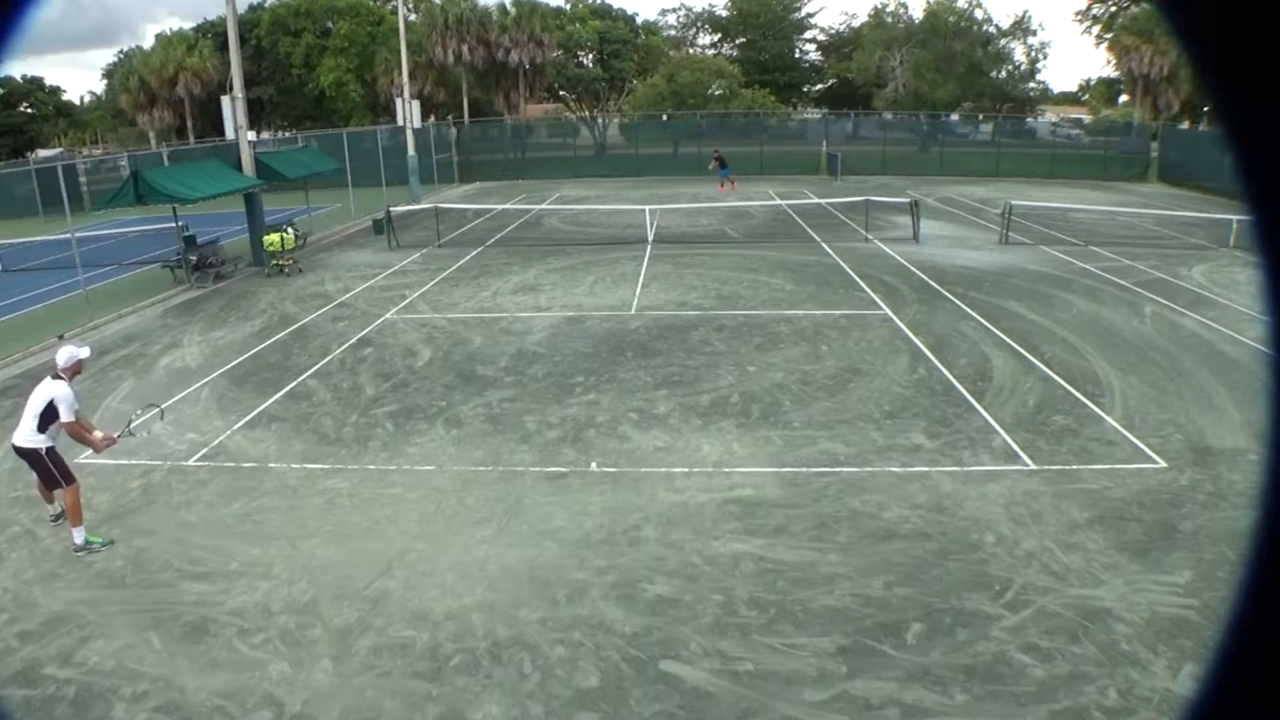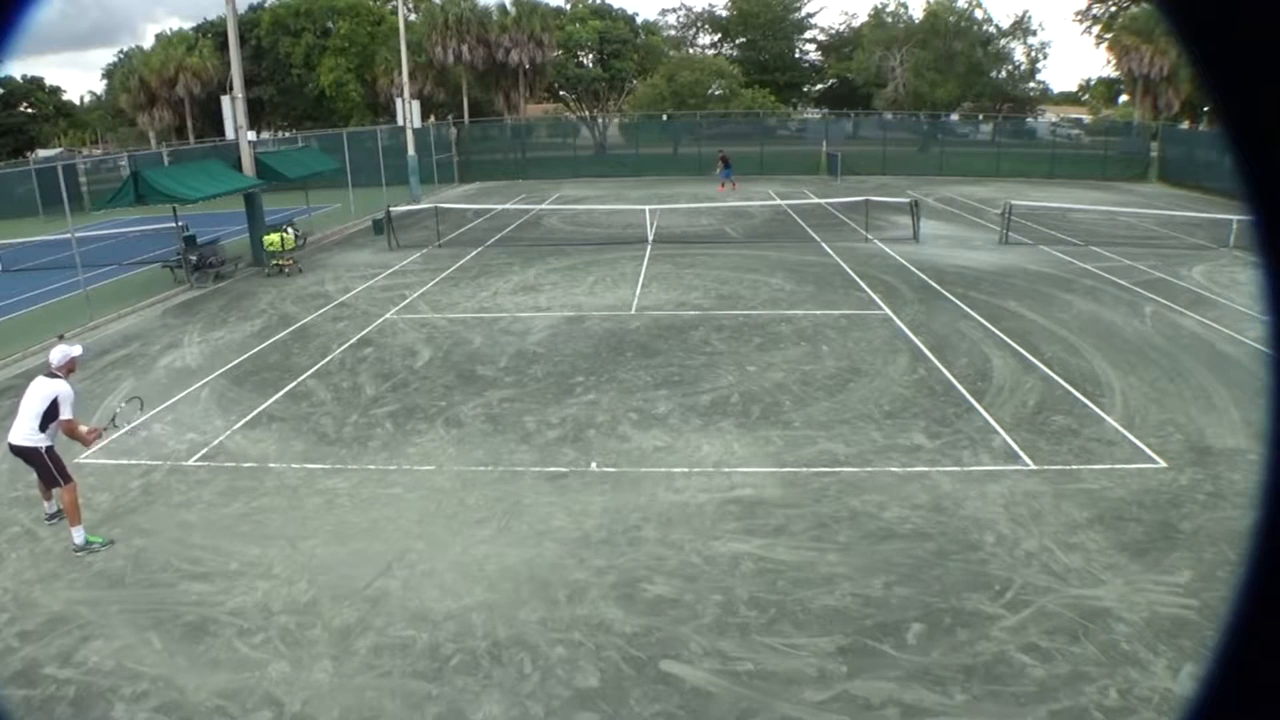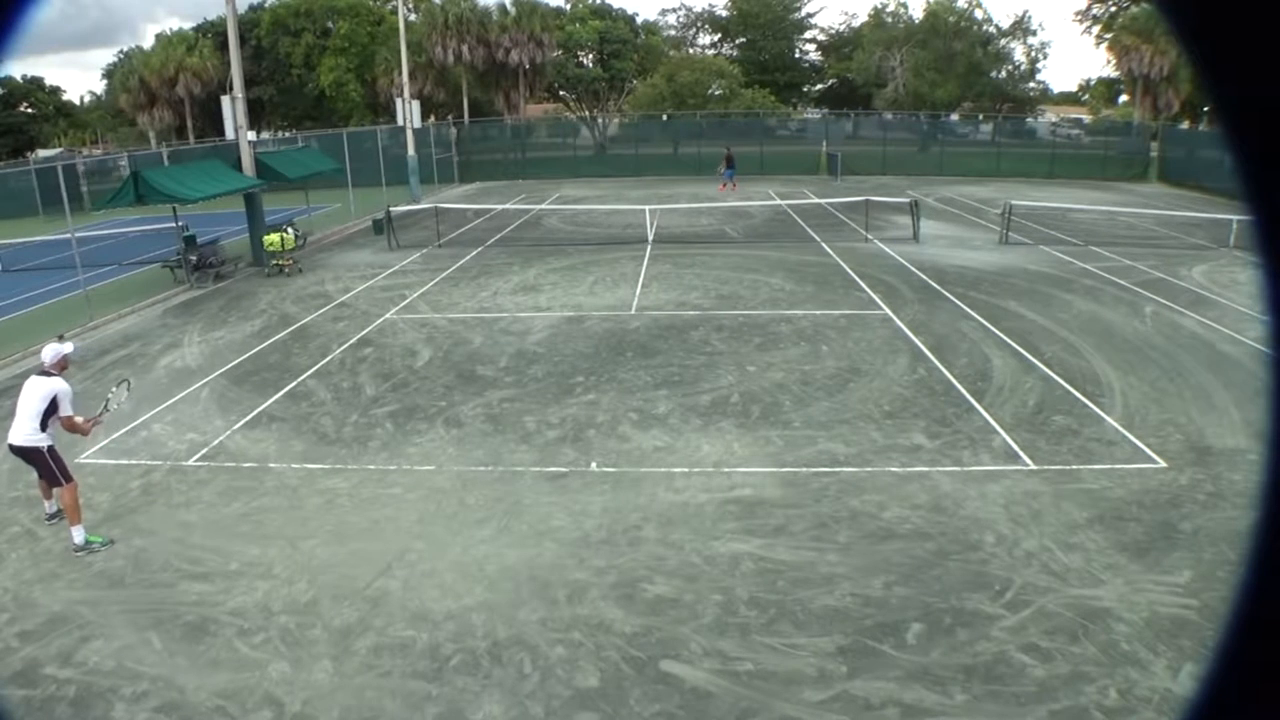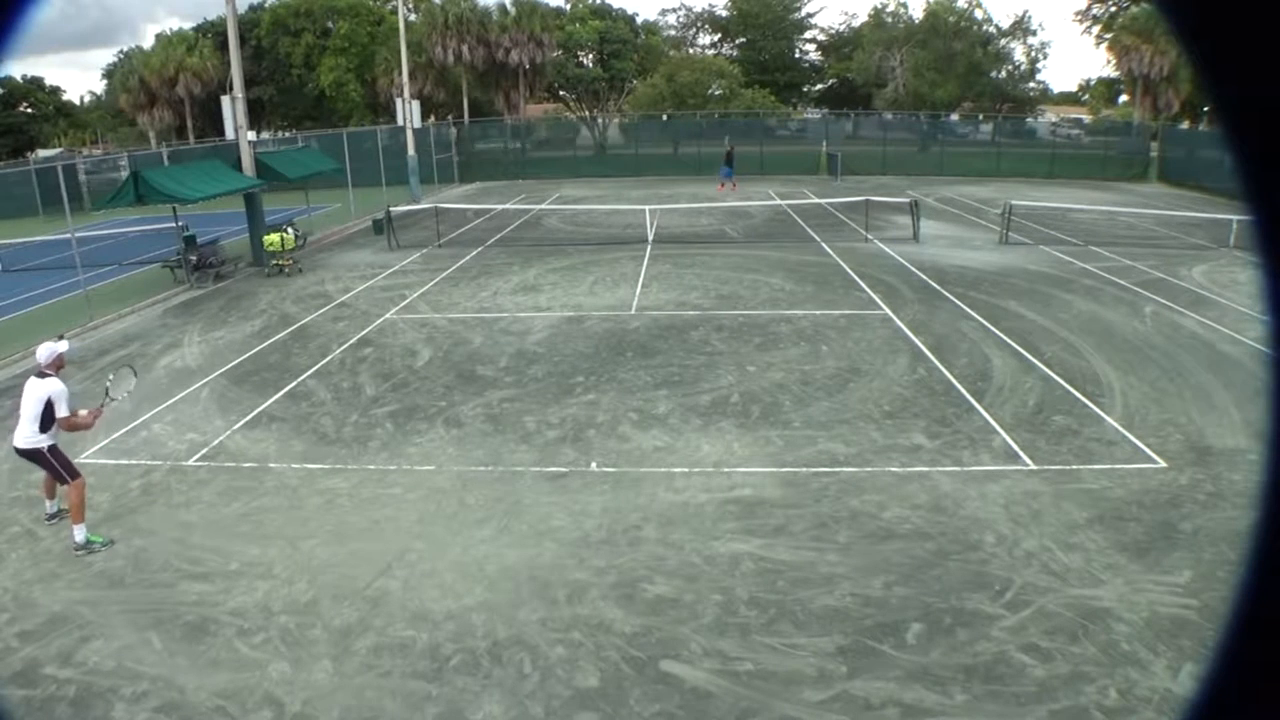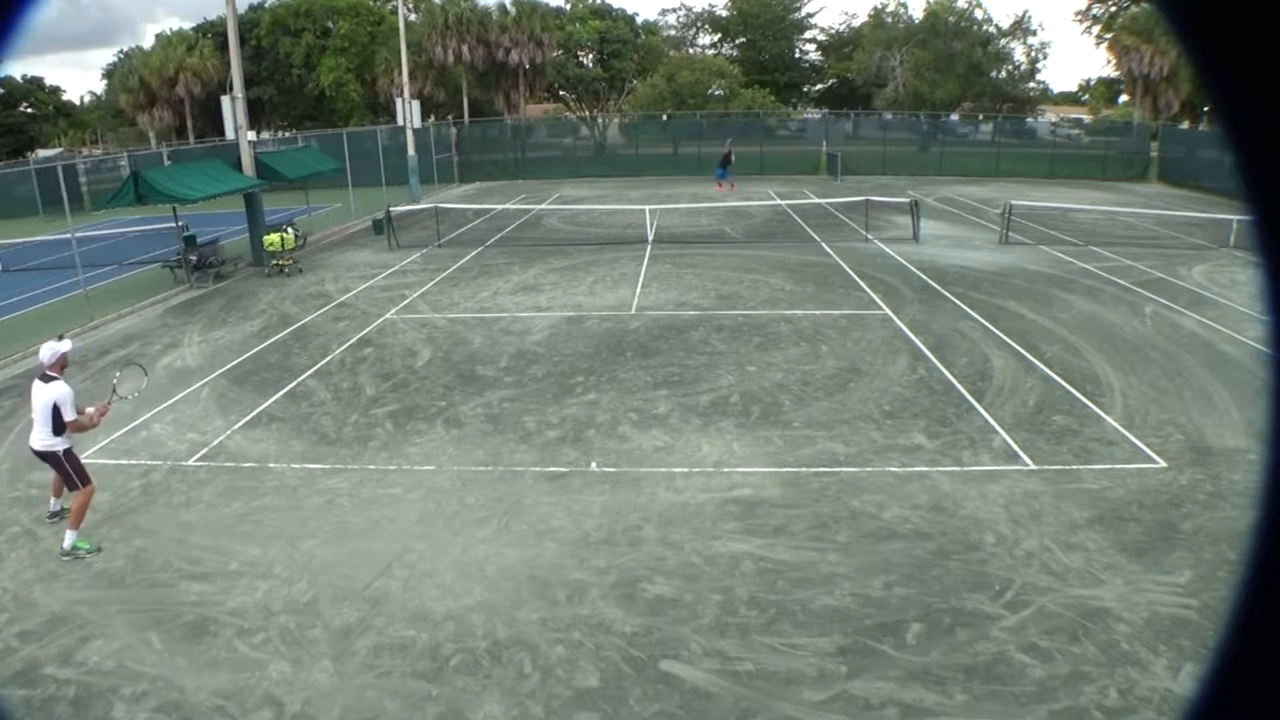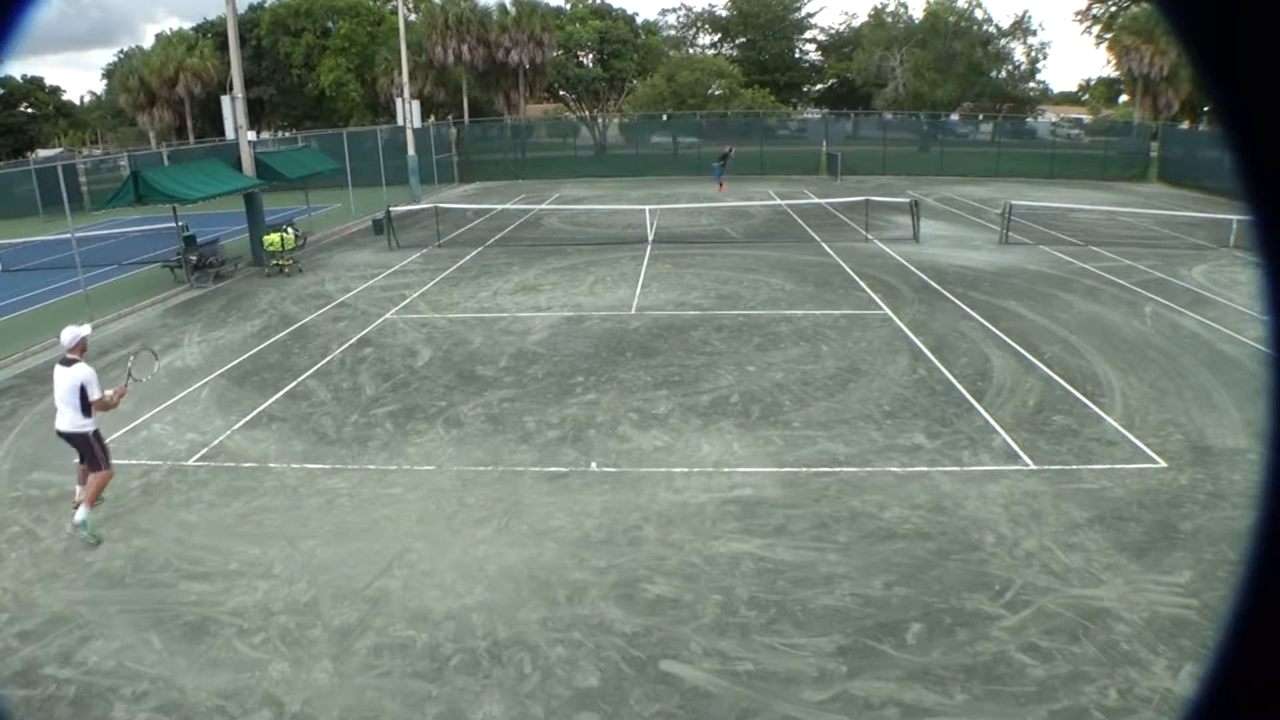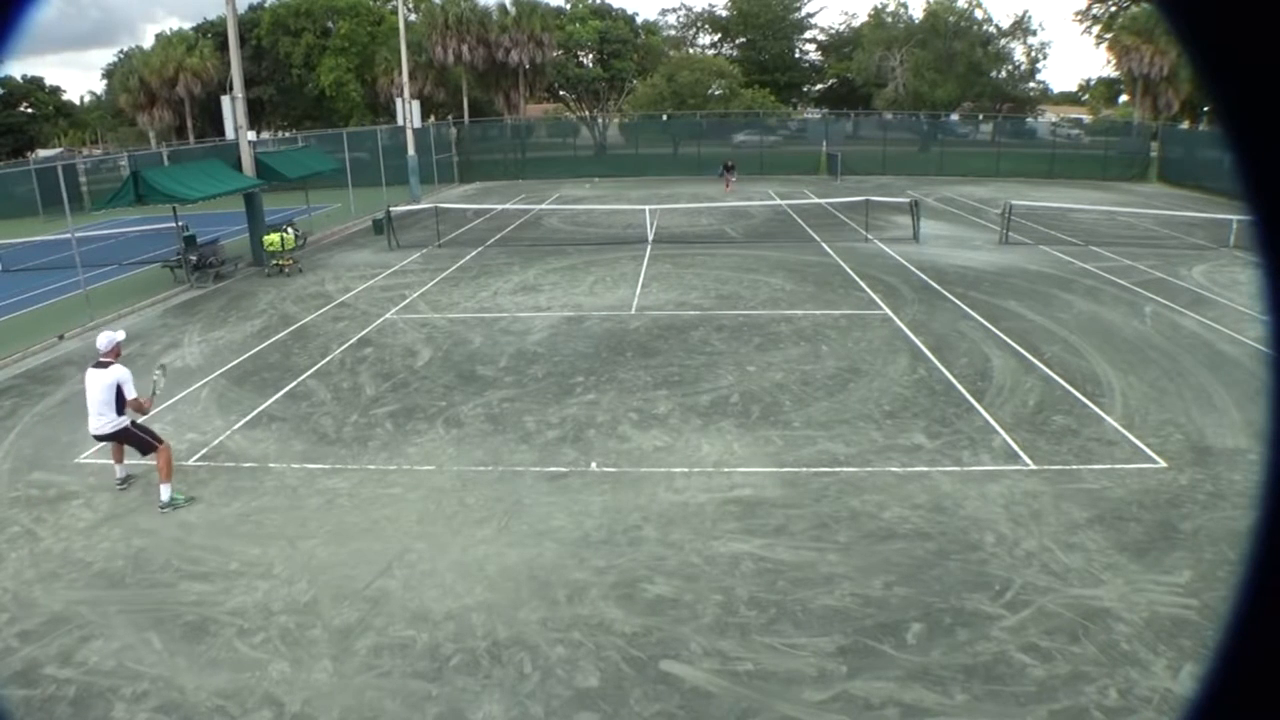
dt=0.4s
person 1, frame 1
left shoulder: (54, 382)
right shoulder: (63, 391)
left elbow: (75, 416)
right elbow: (71, 430)
left wrist: (98, 435)
right wrist: (94, 445)
left hip: (22, 440)
right hip: (35, 445)
left knee: (45, 476)
right knee: (71, 487)
left ankle: (55, 513)
right ankle: (80, 541)
person 1, frame 2
left shoulder: (43, 380)
right shoulder: (63, 389)
right elbow: (66, 428)
left wrist: (84, 429)
right wrist: (85, 440)
left hip: (16, 440)
right hip: (34, 444)
left knee: (45, 472)
right knee: (68, 487)
left ankle: (51, 511)
right ankle: (80, 541)
person 1, frame 3
left shoulder: (34, 379)
right shoulder: (60, 386)
right elbow: (67, 424)
left wrist: (80, 421)
right wrist: (83, 430)
left hip: (15, 441)
right hip: (34, 443)
left knee: (46, 471)
right knee: (68, 486)
left ankle: (51, 511)
right ankle: (80, 541)
person 1, frame 4
left shoulder: (34, 380)
right shoulder: (56, 387)
right elbow: (66, 425)
left wrist: (82, 414)
right wrist: (86, 424)
left hip: (21, 442)
right hip: (38, 445)
left knee: (53, 469)
right knee: (76, 483)
left ankle: (51, 511)
right ankle: (81, 539)
person 1, frame 5
left shoulder: (40, 381)
right shoulder: (62, 390)
right elbow: (73, 426)
left wrist: (89, 411)
right wrist: (93, 423)
left hip: (38, 443)
right hip: (53, 447)
left knee: (65, 467)
right knee: (85, 490)
left ankle: (55, 509)
right ankle: (69, 546)
person 1, frame 6
left shoulder: (60, 366)
right shoulder: (85, 371)
right elbow: (99, 405)
left wrist: (108, 393)
right wrist: (114, 401)
left hip: (63, 427)
right hip: (81, 429)
left knee: (88, 458)
right knee: (104, 472)
left ankle: (81, 498)
right ankle: (80, 519)
person 1, frame 7
left shoulder: (90, 371)
right shoulder: (121, 372)
right elbow: (133, 404)
left wrist: (138, 402)
right wrist: (145, 408)
left hip: (96, 430)
right hip: (117, 426)
right knee: (163, 449)
left ankle: (121, 477)
right ankle: (166, 499)
